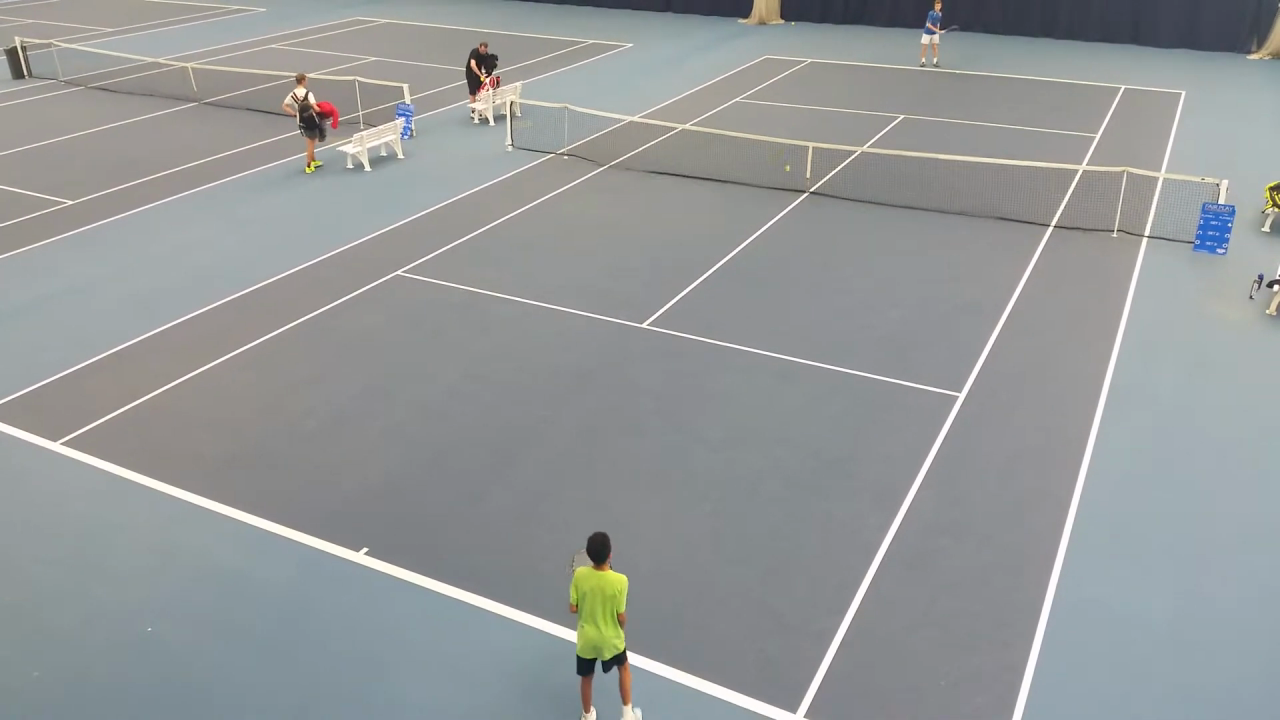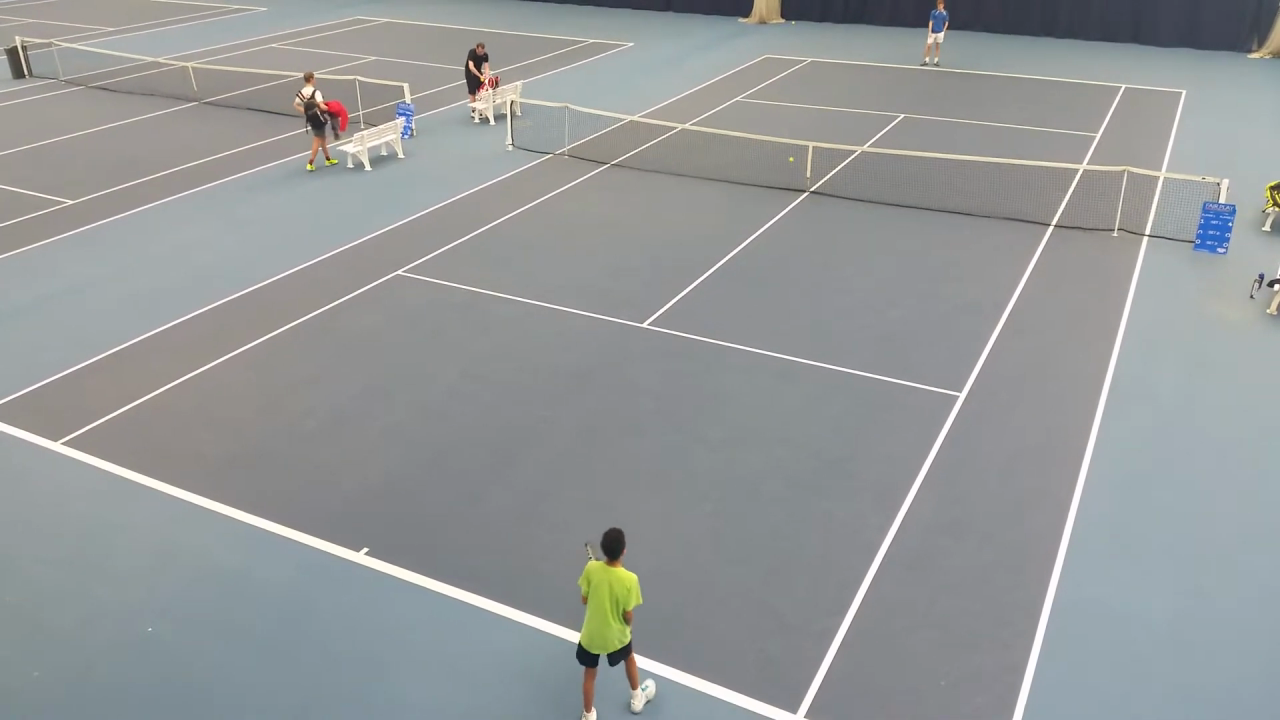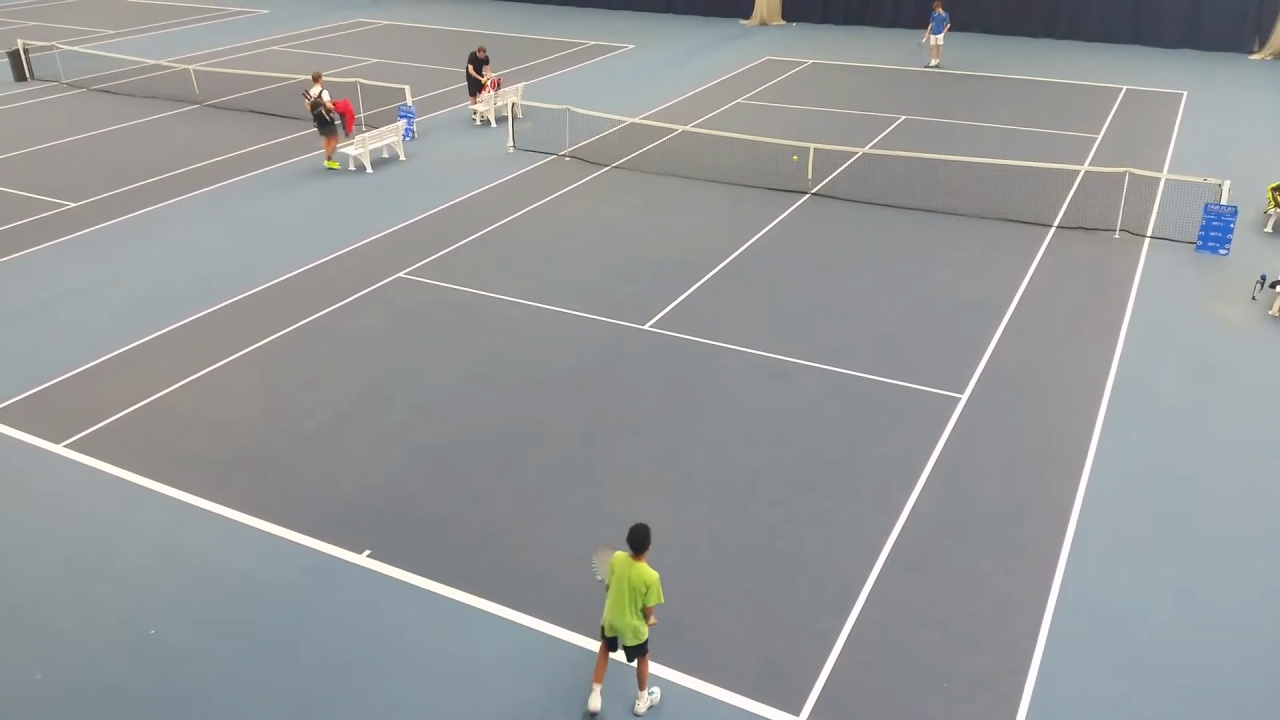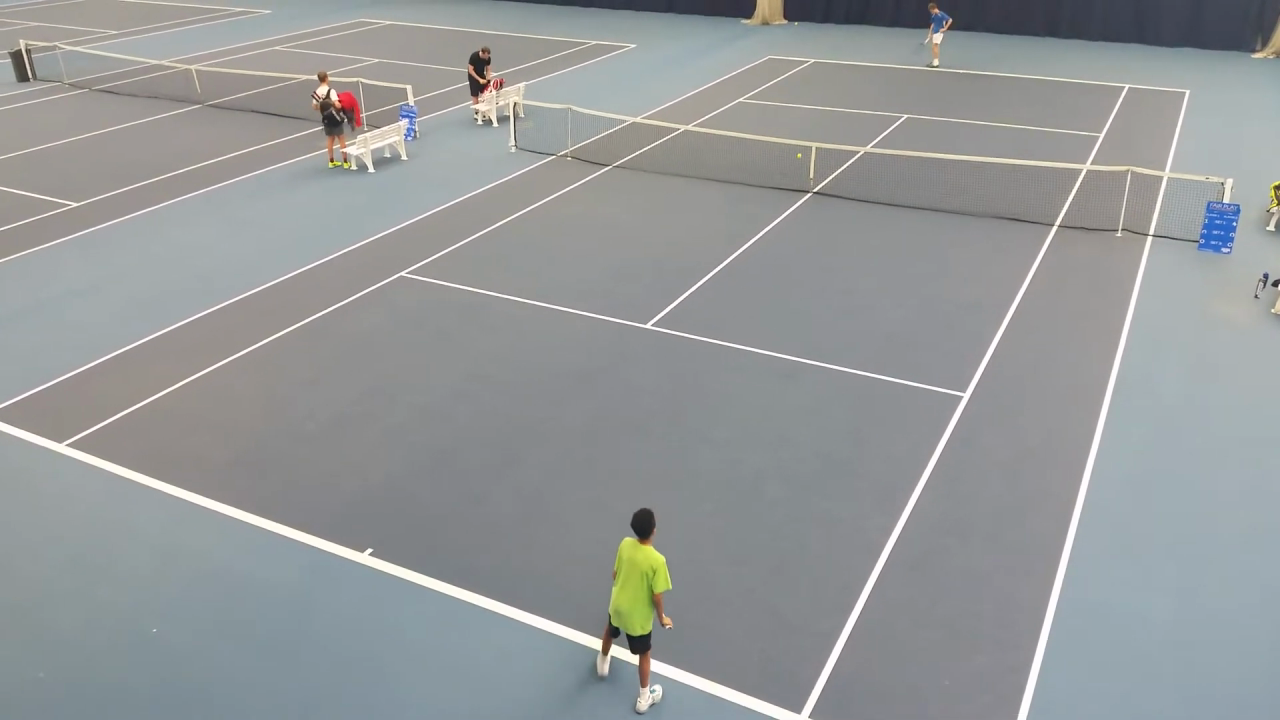
dt=0.3s
person 1, frame 1
left shoulder: (580, 575)
right shoulder: (620, 581)
left elbow: (573, 608)
right elbow: (621, 615)
right wrist: (622, 631)
left hip: (586, 639)
right hip: (611, 639)
left knee: (586, 677)
right knee: (624, 667)
person 1, frame 2
left shoulder: (591, 569)
right shoulder: (629, 579)
left elbow: (584, 600)
right elbow: (628, 614)
right wrist: (627, 625)
left hip: (590, 634)
right hip: (616, 634)
left knee: (589, 673)
right knee: (629, 659)
right ankle: (637, 698)
person 1, frame 3
left shoulder: (617, 559)
right shoulder: (651, 576)
left elbow: (608, 588)
right elbow: (648, 610)
right wrist: (649, 619)
left hip: (611, 620)
right hip: (633, 627)
left knee: (604, 651)
right knee: (642, 659)
left ankle: (595, 695)
right ankle: (642, 701)
person 1, frame 4
left shoulder: (625, 545)
right shoulder: (657, 560)
left elbow: (615, 575)
right elbow: (657, 596)
right wrist: (661, 617)
left hip: (617, 606)
right hip: (639, 615)
left knee: (610, 631)
right knee: (644, 654)
left ankle: (603, 663)
right ankle: (643, 698)
